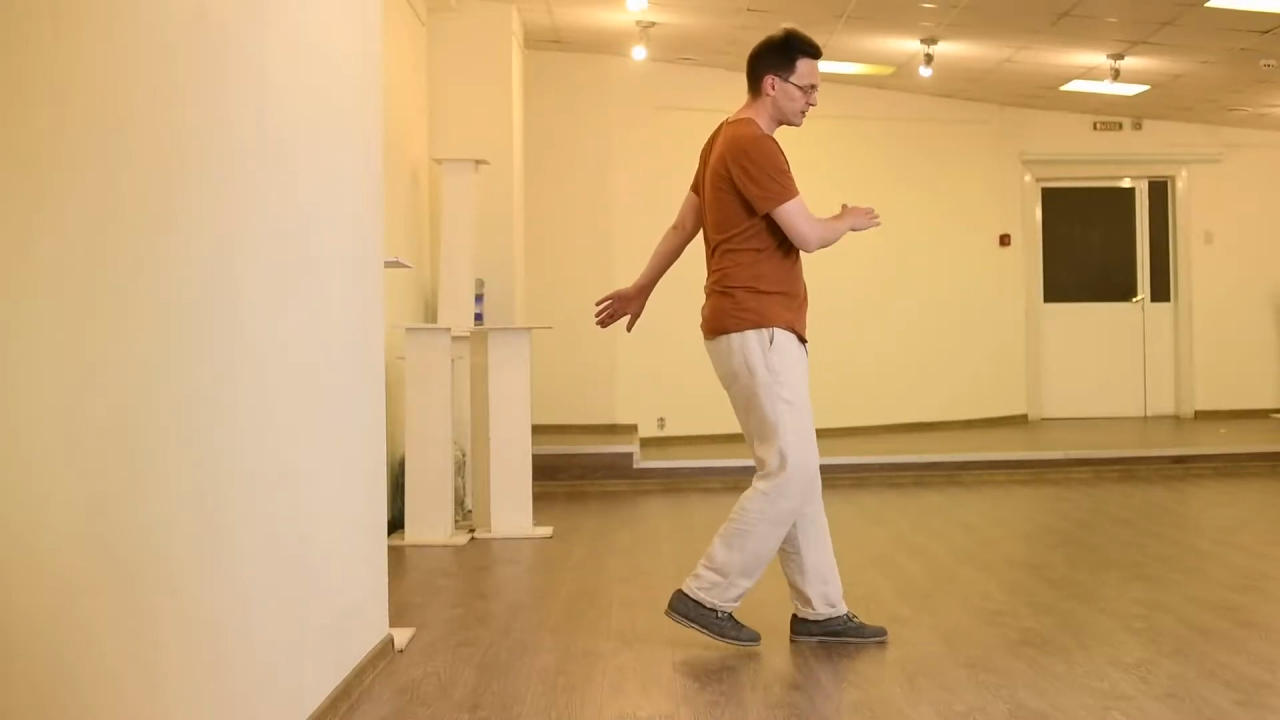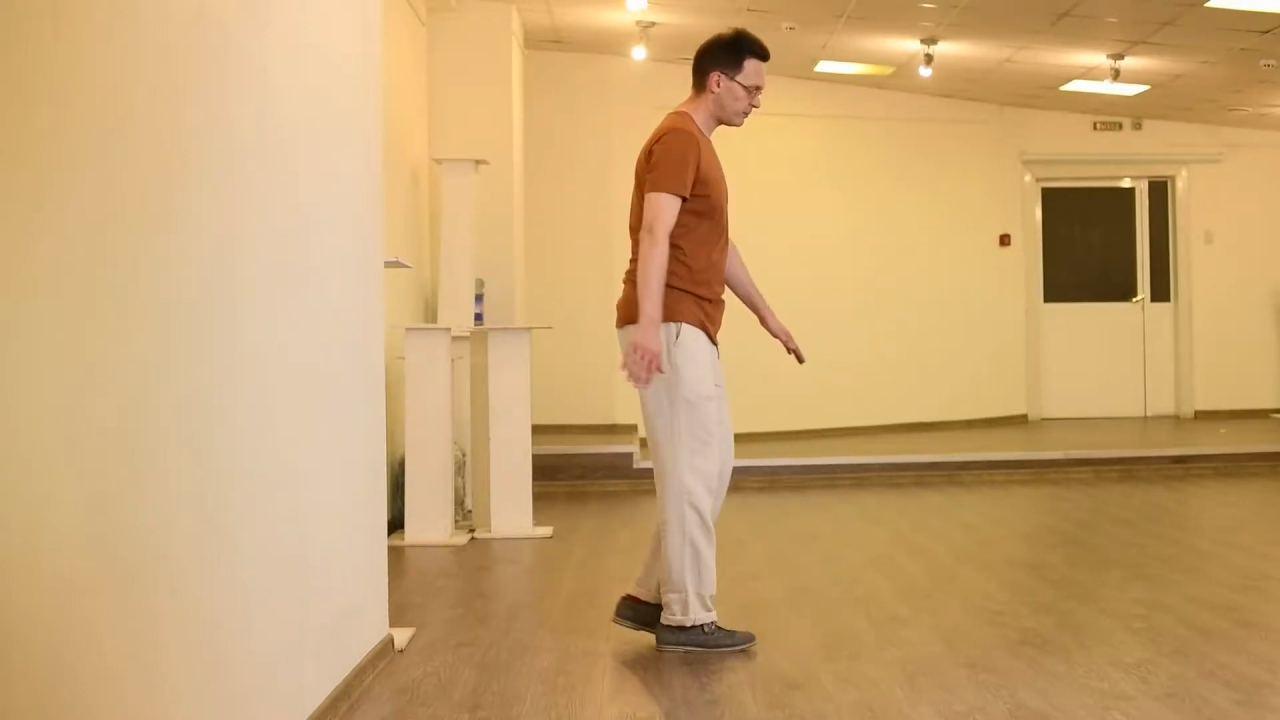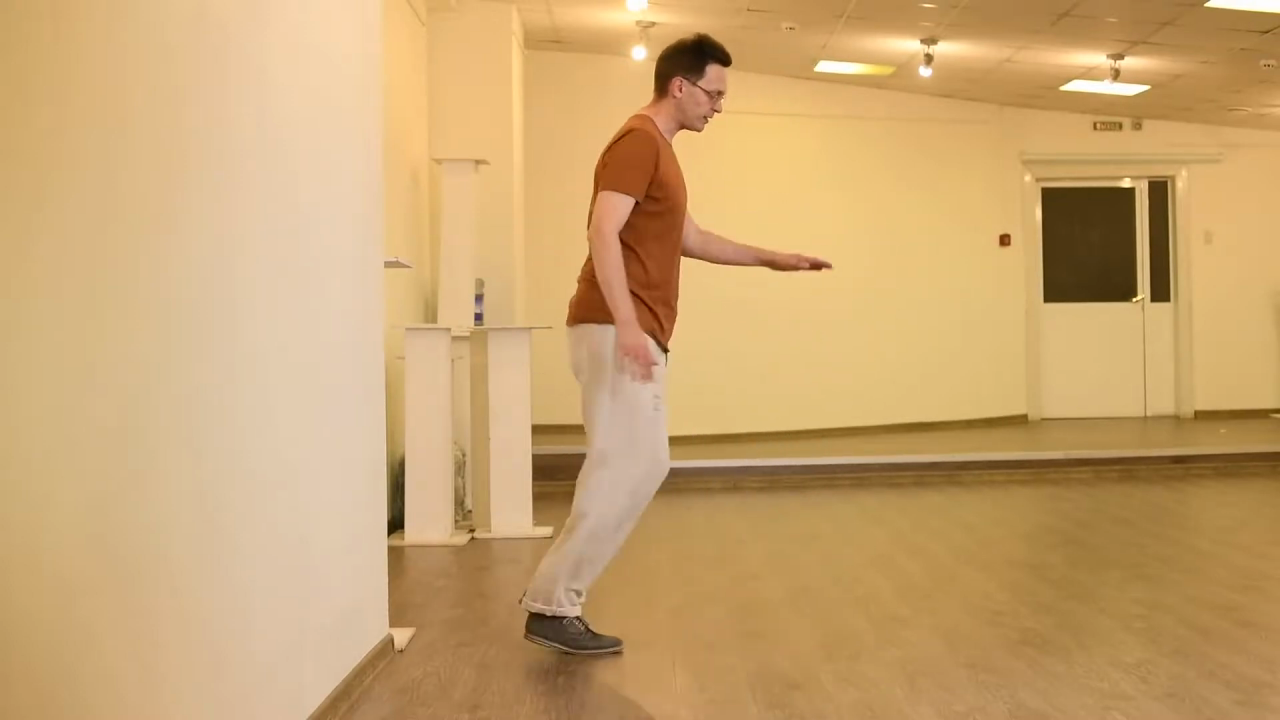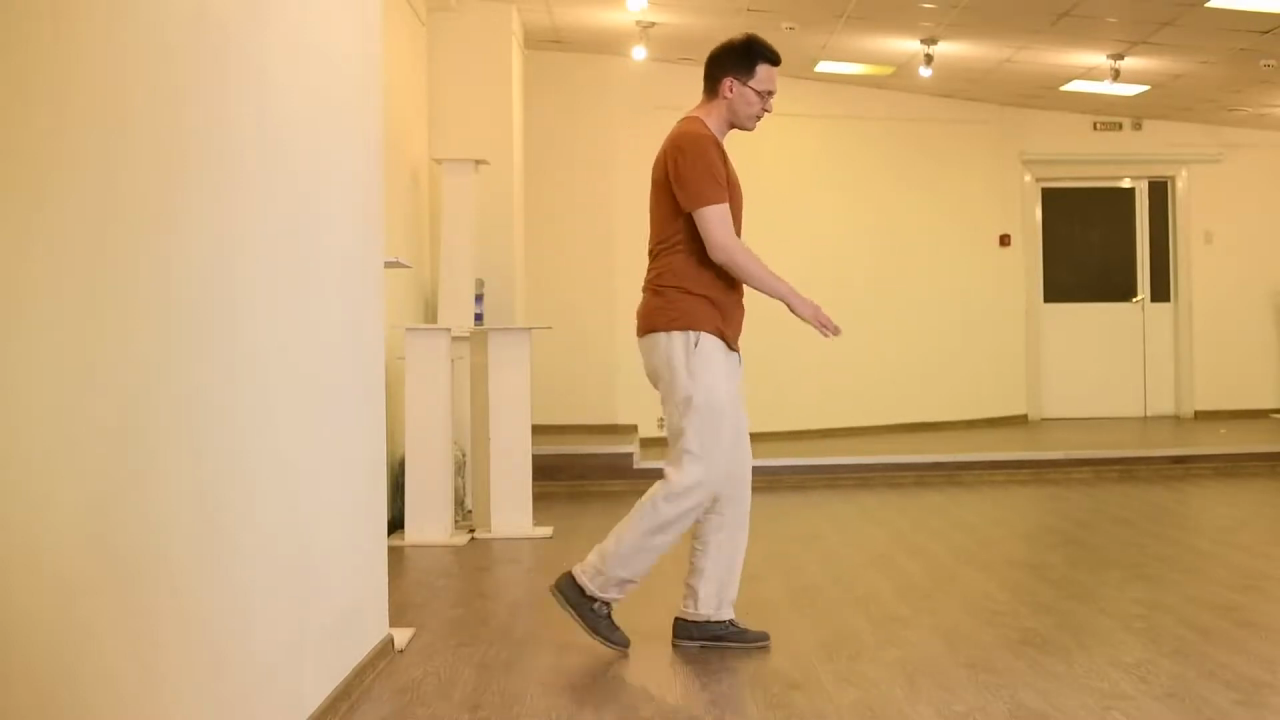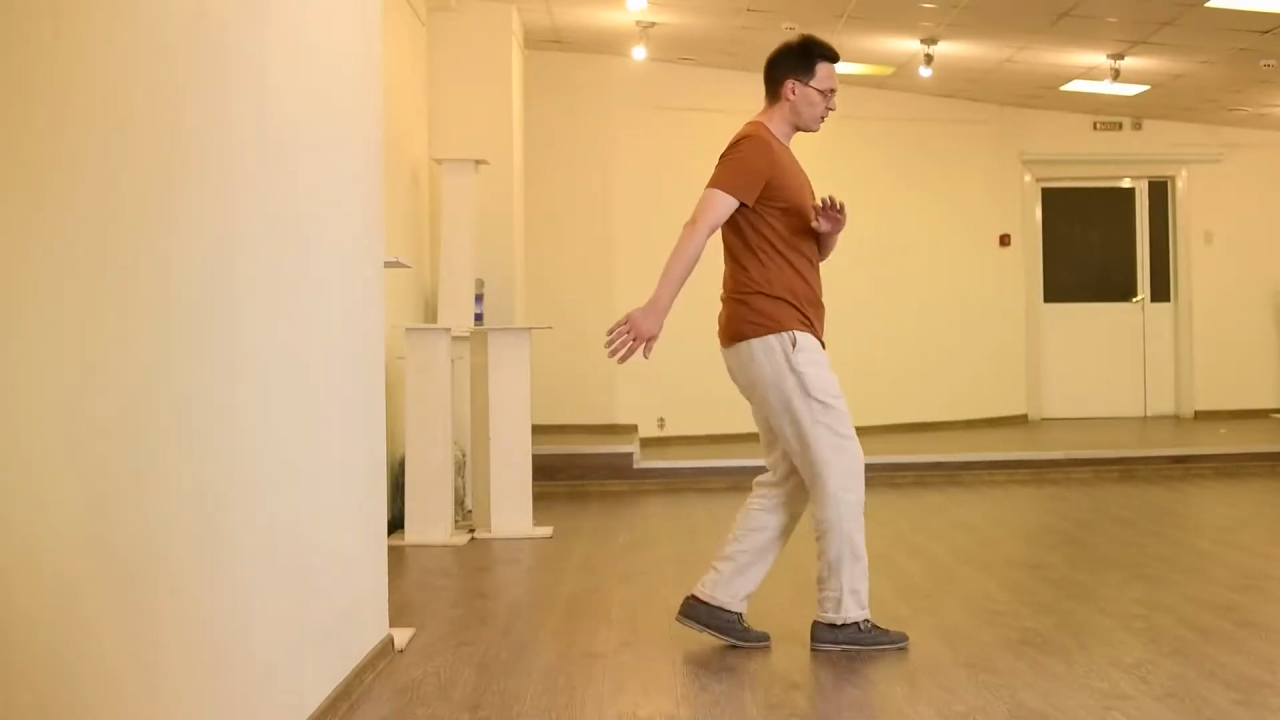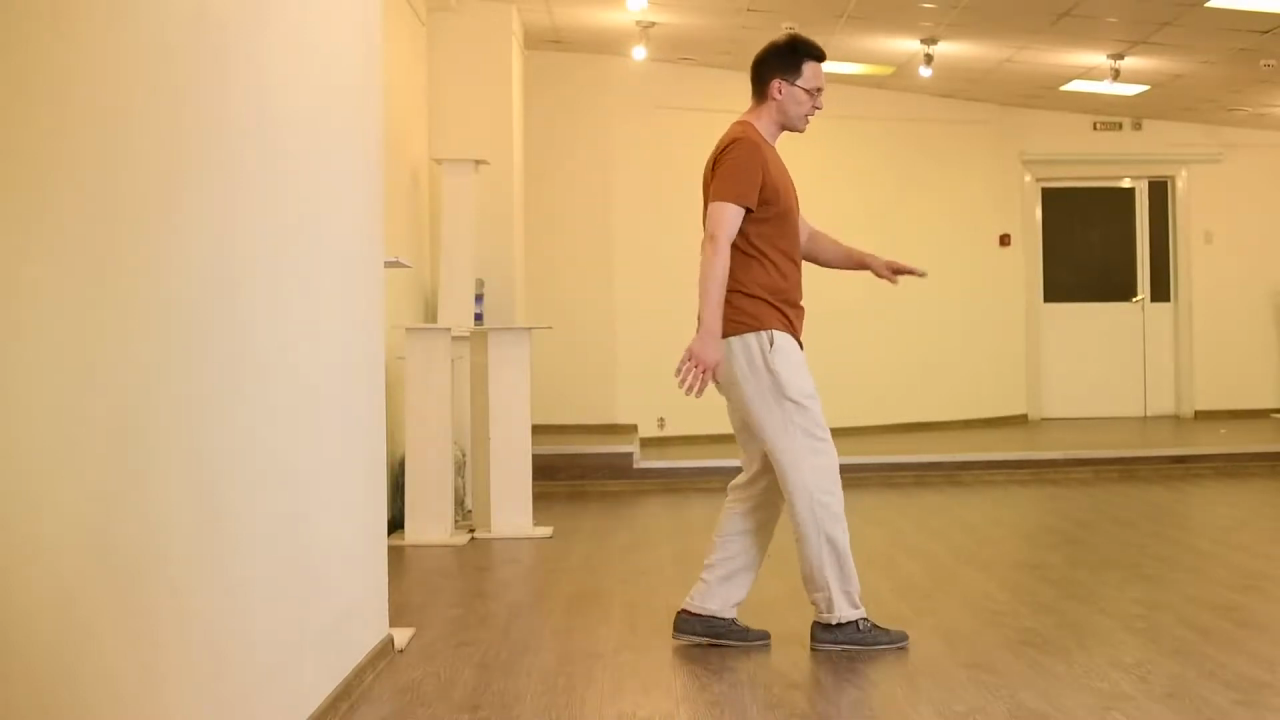
dt=0.5s
person 1, frame 1
left shoulder: (730, 140)
right shoulder: (753, 145)
left elbow: (684, 223)
right elbow: (806, 235)
left wrist: (642, 287)
right wrist: (847, 221)
left hip: (756, 331)
right hip: (756, 331)
left knee: (799, 471)
right knee: (788, 469)
left ankle: (819, 610)
right ankle: (704, 597)
person 1, frame 2
left shoulder: (694, 143)
right shoulder: (677, 139)
left elbow: (720, 248)
right elbow: (655, 235)
left wrist: (767, 316)
right wrist: (647, 324)
left hip: (680, 329)
right hip: (670, 328)
left knee: (706, 465)
right knee: (692, 468)
left ankle: (650, 595)
right ankle: (686, 617)
person 1, frame 3
left shoulder: (658, 149)
right shoulder: (637, 141)
left elbow: (691, 240)
right elbow: (602, 233)
left wrist: (770, 259)
right wrist: (625, 323)
left hip: (634, 333)
right hip: (615, 330)
left knee: (638, 467)
right knee: (626, 468)
left ankle: (561, 595)
right ankle: (552, 608)
person 1, frame 4
left shoulder: (701, 145)
right shoulder: (695, 143)
right elbow: (722, 248)
right wrist: (793, 298)
left hip: (703, 337)
right hip: (689, 336)
left knee: (730, 477)
right knee: (699, 476)
left ankle: (705, 614)
right ankle: (593, 583)
person 1, frame 5
left shoulder: (780, 156)
right shoulder: (754, 148)
left elbow: (816, 249)
right elbow: (701, 225)
left wrist: (829, 226)
right wrist: (657, 308)
left hip: (777, 339)
right hip: (775, 338)
left knee: (790, 474)
right knee: (839, 464)
left ankle: (716, 599)
right ankle: (842, 618)
person 1, frame 6
left shoulder: (760, 152)
right shoulder: (743, 147)
left elbow: (804, 239)
right elbow: (718, 240)
left wrist: (870, 261)
right wrist: (708, 331)
left hip: (758, 336)
right hip: (753, 336)
left knee: (767, 474)
right knee: (812, 468)
left ankle: (706, 608)
right ankle: (839, 616)
